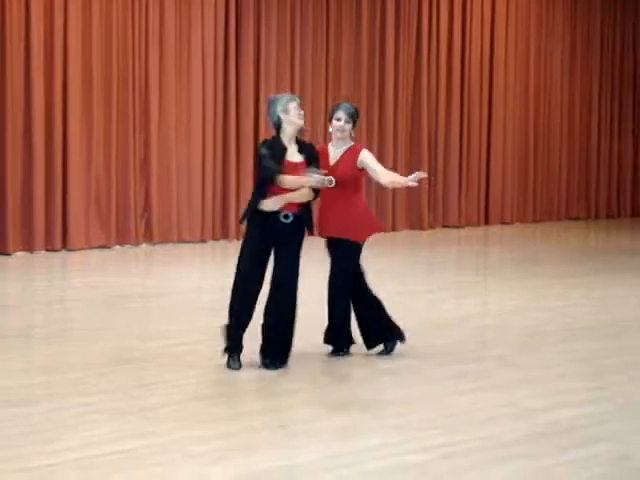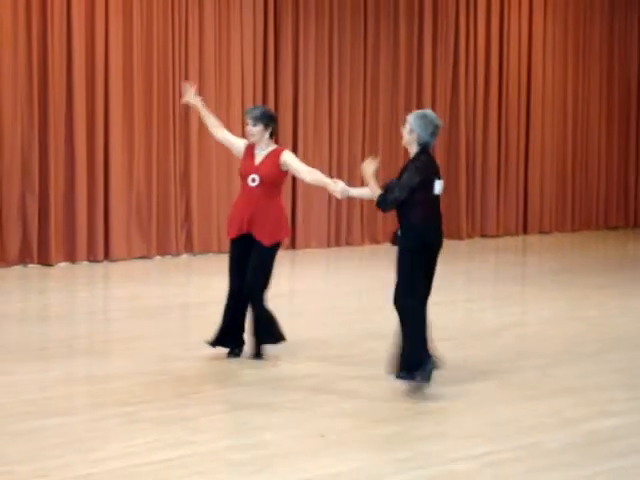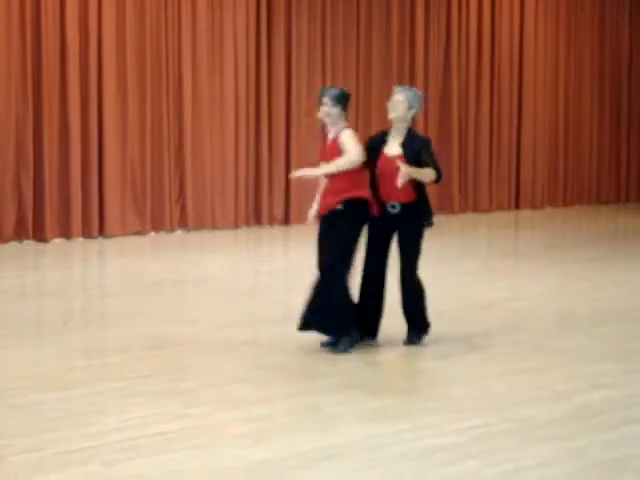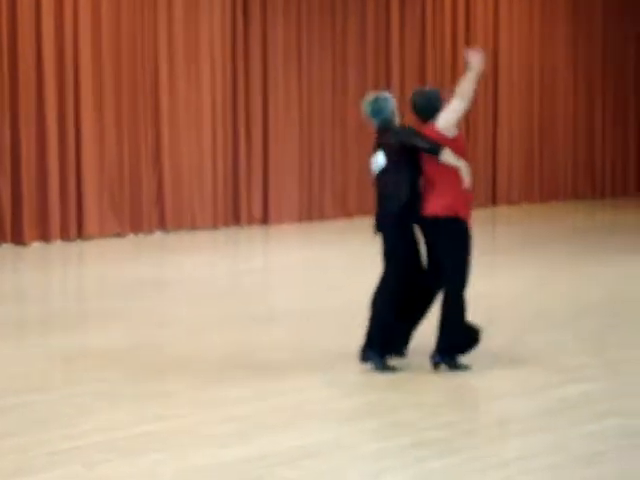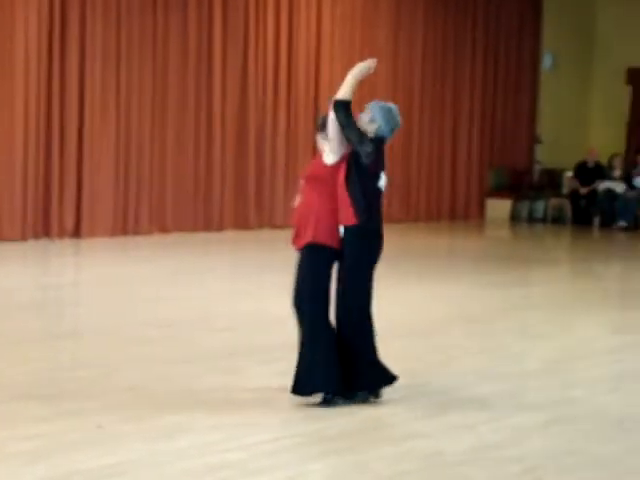
dt=1s
person 1, frame 1
left shoulder: (307, 150)
right shoulder: (267, 147)
left elbow: (311, 190)
right elbow: (276, 178)
left wrist: (283, 199)
right wrist: (308, 179)
left hip: (291, 226)
right hip: (263, 223)
left knee: (285, 286)
right knee: (248, 284)
left ankle: (274, 352)
right ankle: (233, 347)
person 1, frame 2
left shoulder: (417, 167)
right shoulder: (425, 163)
left elbow: (387, 203)
right elbow: (393, 193)
left wrist: (370, 177)
right wrist: (358, 192)
left hip: (416, 242)
right hip: (426, 240)
left knee: (408, 300)
right knee: (411, 299)
left ankle: (418, 360)
right ankle: (417, 362)
person 1, frame 3
left shoulder: (420, 143)
right shoulder: (376, 141)
left elbow: (434, 175)
left wrist: (410, 172)
left hip: (411, 214)
right hip: (381, 213)
left knee: (408, 272)
right knee: (373, 270)
left ankle: (417, 326)
right ankle: (367, 329)
person 1, frame 4
left shoulder: (378, 149)
right shoulder: (403, 134)
right elbow: (431, 147)
left hip: (389, 218)
right hip: (399, 218)
left knee: (411, 274)
right knee: (395, 278)
left ankle: (385, 341)
right ankle: (375, 349)
person 1, frame 5
left shoulder: (368, 150)
right shoulder: (362, 154)
left elbow: (343, 110)
left wrist: (355, 75)
left hip: (362, 237)
right hip: (353, 236)
left knee: (355, 307)
right knee: (347, 307)
left ankle: (369, 381)
right ankle: (354, 378)
person 2, frame 1
left shoulder: (361, 154)
right shoulder: (320, 152)
left elbow: (384, 177)
left wrist: (406, 180)
left hip: (355, 226)
right hip: (331, 226)
left knee: (339, 283)
right knee: (354, 284)
left ankle: (340, 340)
right ankle: (386, 332)
person 2, frame 2
left shoulder: (282, 156)
right shoulder: (245, 148)
left elbow: (307, 173)
right elbow: (217, 129)
left wrist: (330, 183)
right wrist: (197, 104)
left hip: (269, 227)
right hip: (241, 224)
left knee: (254, 284)
right knee: (237, 284)
left ankle: (263, 336)
right ankle: (234, 340)
person 2, frame 3
left shoulder: (345, 134)
right shoulder: (329, 137)
left elbow: (355, 158)
left wrist: (321, 170)
right wrist: (318, 201)
left hip: (351, 204)
right hip: (335, 206)
left knee: (333, 267)
right knee: (329, 266)
left ankle: (343, 331)
right ankle: (342, 330)
person 2, frame 4
right shoulder: (442, 129)
right elbow: (461, 99)
left hip: (429, 214)
right hip: (449, 214)
left knee: (434, 279)
right knee: (455, 282)
right ankle: (447, 351)
person 2, frame 5
left shoulder: (332, 155)
right shoulder: (331, 162)
left elbow: (334, 118)
left hip: (321, 241)
right hip: (316, 241)
left knee: (312, 309)
right knee: (307, 307)
left ankle: (331, 384)
right ankle: (321, 377)
